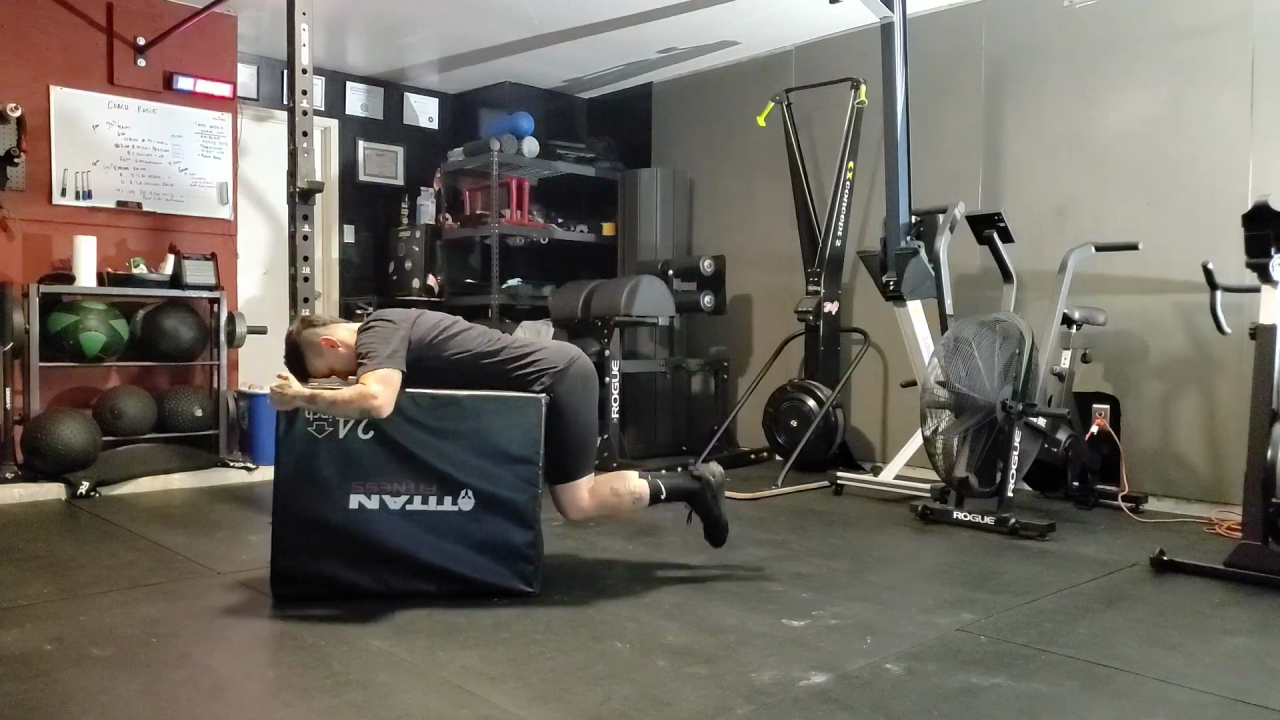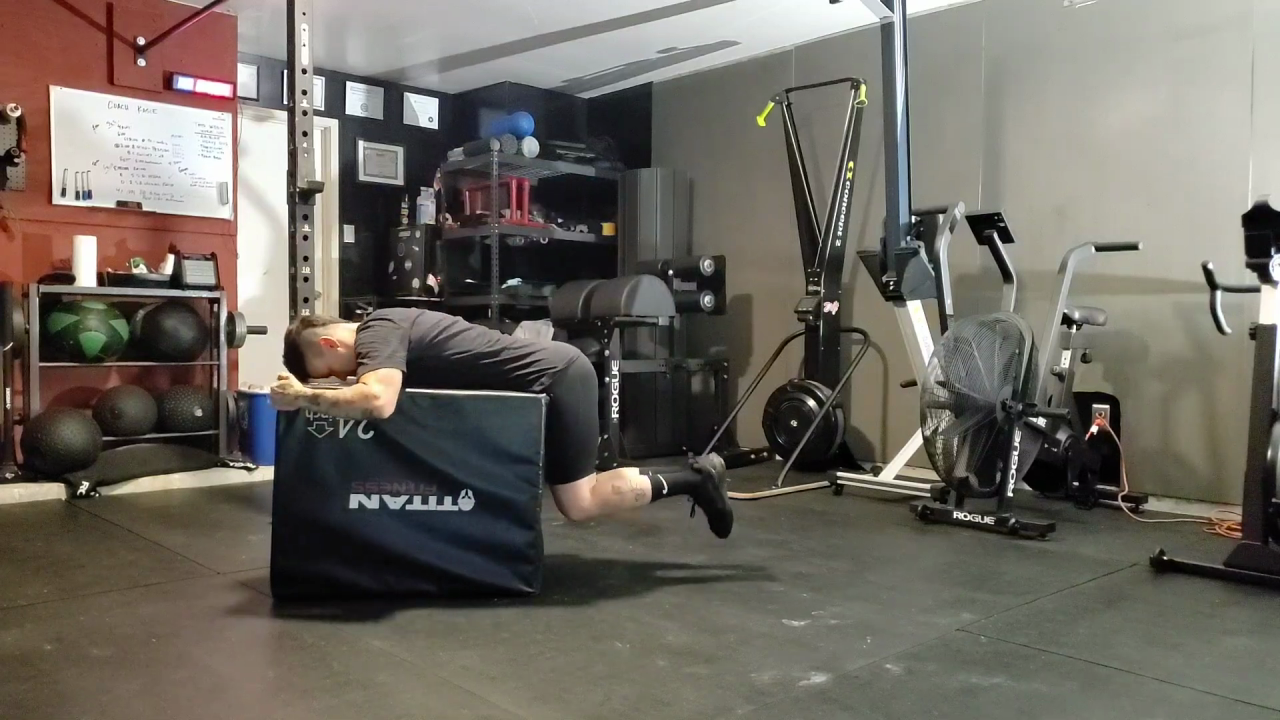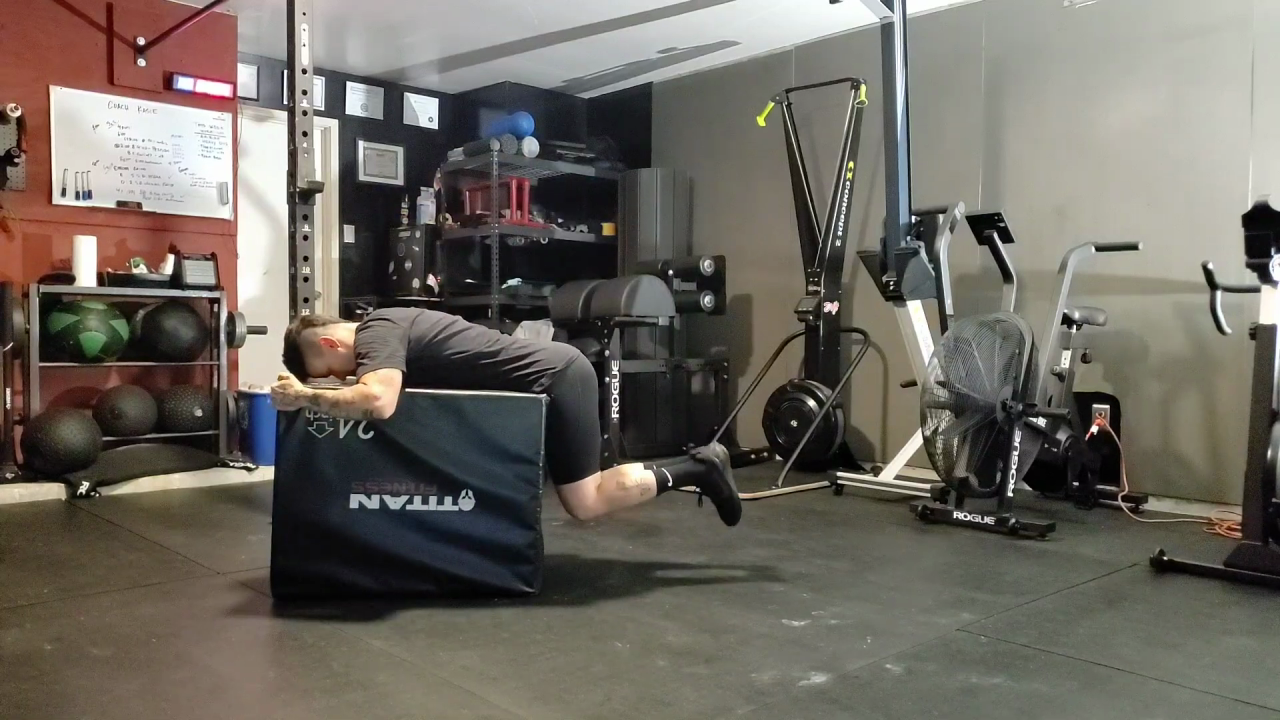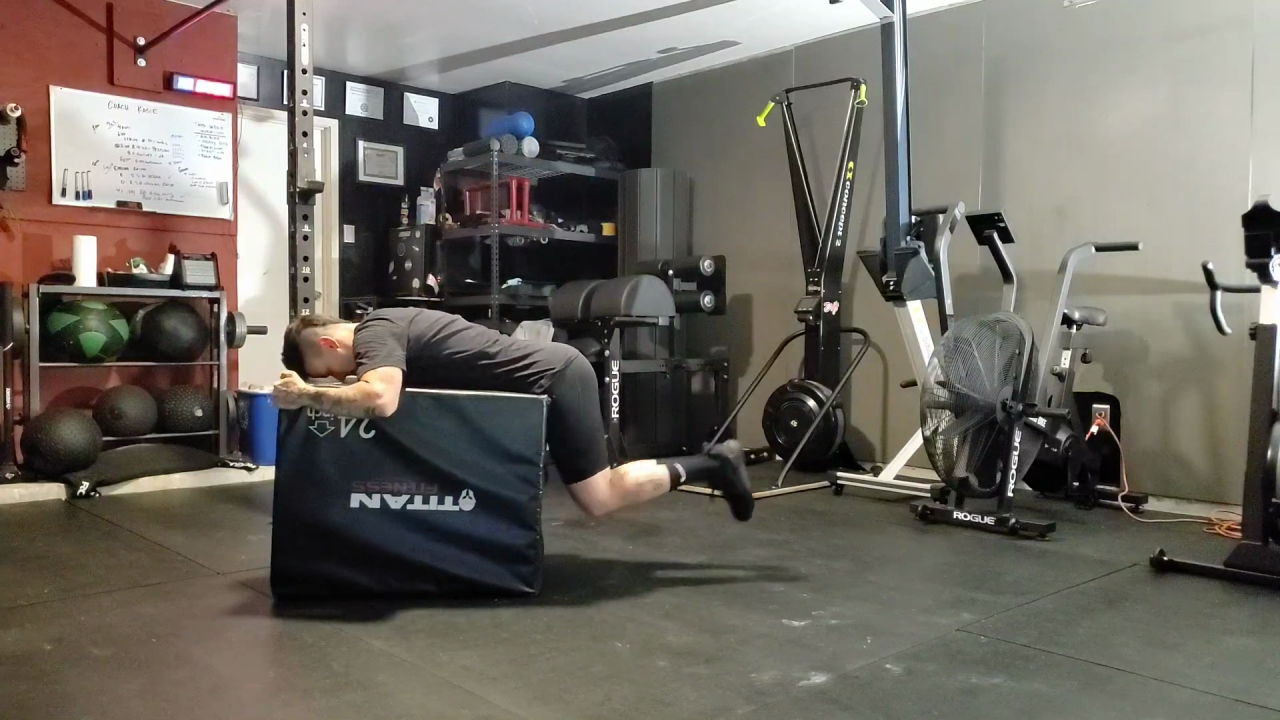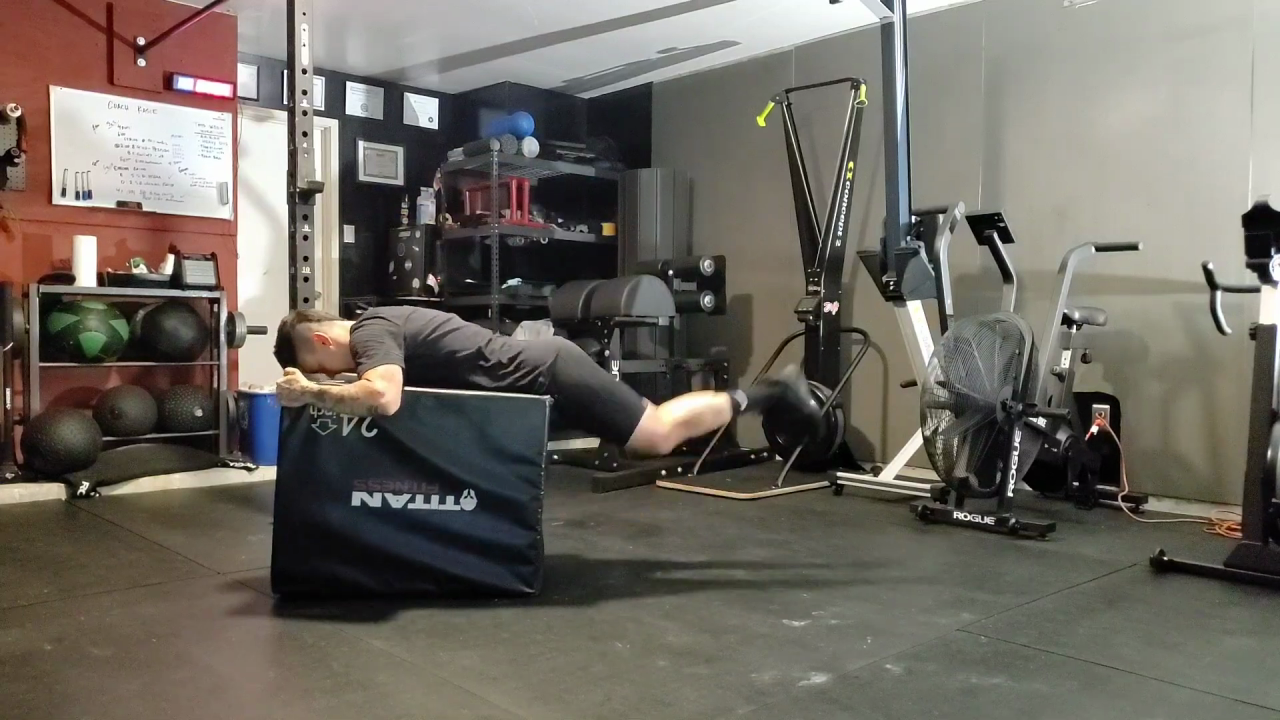
dt=0.3s
person 1, frame 1
left shoulder: (378, 333)
right shoulder: (388, 329)
left elbow: (377, 401)
left wrist: (302, 397)
left hip: (557, 377)
right hip: (556, 371)
left knee: (575, 502)
right knee: (576, 490)
left ankle: (693, 485)
right ankle: (690, 483)
person 1, frame 2
left shoulder: (377, 332)
right shoulder: (386, 329)
left elbow: (378, 401)
left wrist: (303, 397)
right wrist: (318, 394)
left hip: (556, 379)
right hip: (554, 372)
left knee: (578, 504)
right knee: (580, 491)
left ankle: (693, 478)
right ankle: (691, 477)
person 1, frame 3
left shoulder: (375, 332)
right shoulder: (387, 328)
left elbow: (379, 402)
right elbow: (385, 389)
left wrist: (304, 397)
right wrist: (317, 392)
left hip: (555, 379)
right hip: (553, 374)
left knee: (584, 503)
right knee: (584, 490)
left ankle: (696, 469)
right ankle: (694, 467)
person 1, frame 4
left shoulder: (373, 333)
right shoulder: (385, 328)
left elbow: (380, 400)
right elbow: (390, 387)
left wrist: (307, 395)
right wrist: (319, 392)
left hip: (553, 380)
right hip: (550, 372)
left knee: (598, 498)
right knee: (598, 486)
left ankle: (710, 466)
right ankle: (706, 464)
person 1, frame 5
left shoulder: (370, 333)
right shoulder: (379, 327)
left elbow: (385, 400)
right elbow: (380, 389)
left wrist: (310, 394)
right wrist: (328, 389)
left hip: (543, 375)
right hip: (533, 368)
left knee: (659, 436)
right knee: (654, 431)
left ankle: (767, 396)
right ankle: (764, 393)
